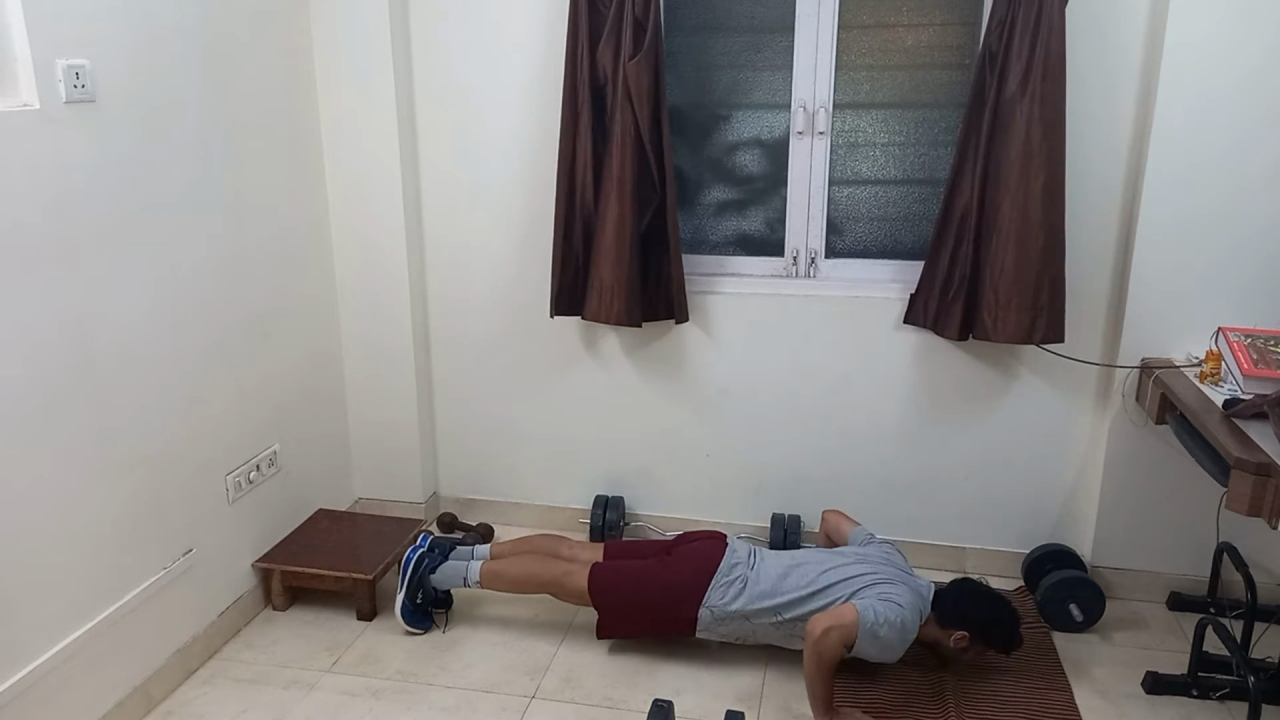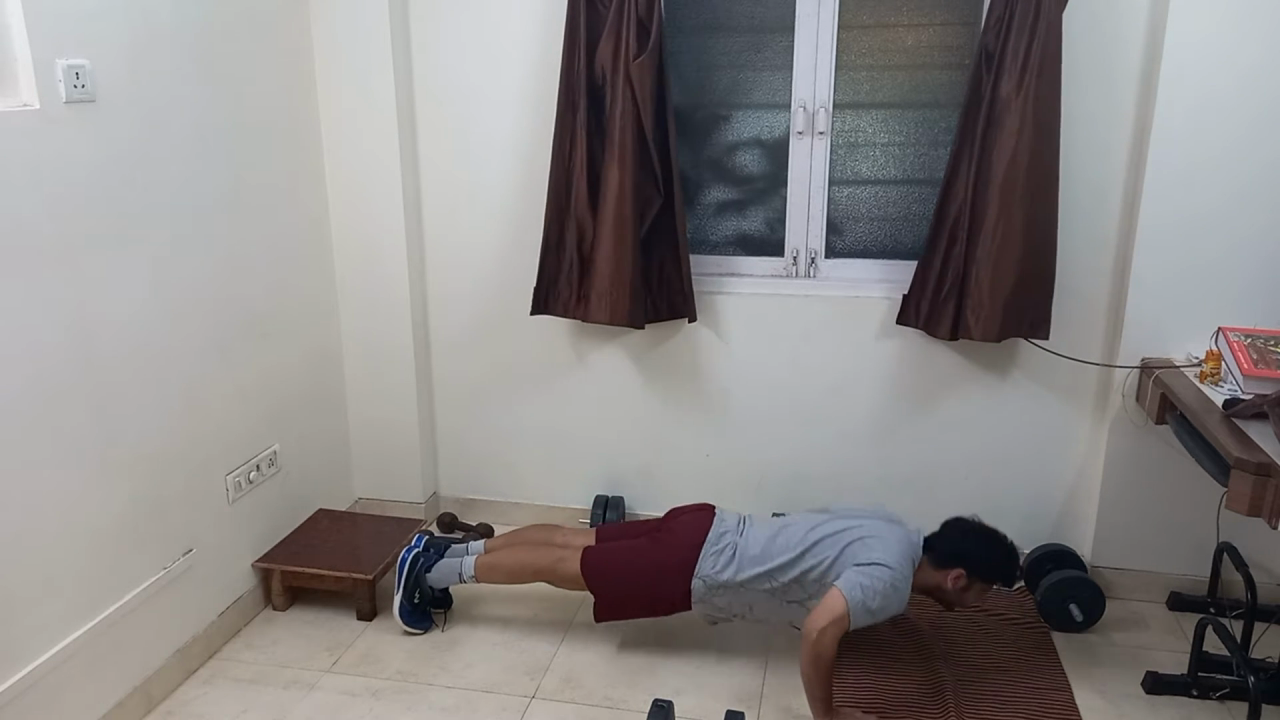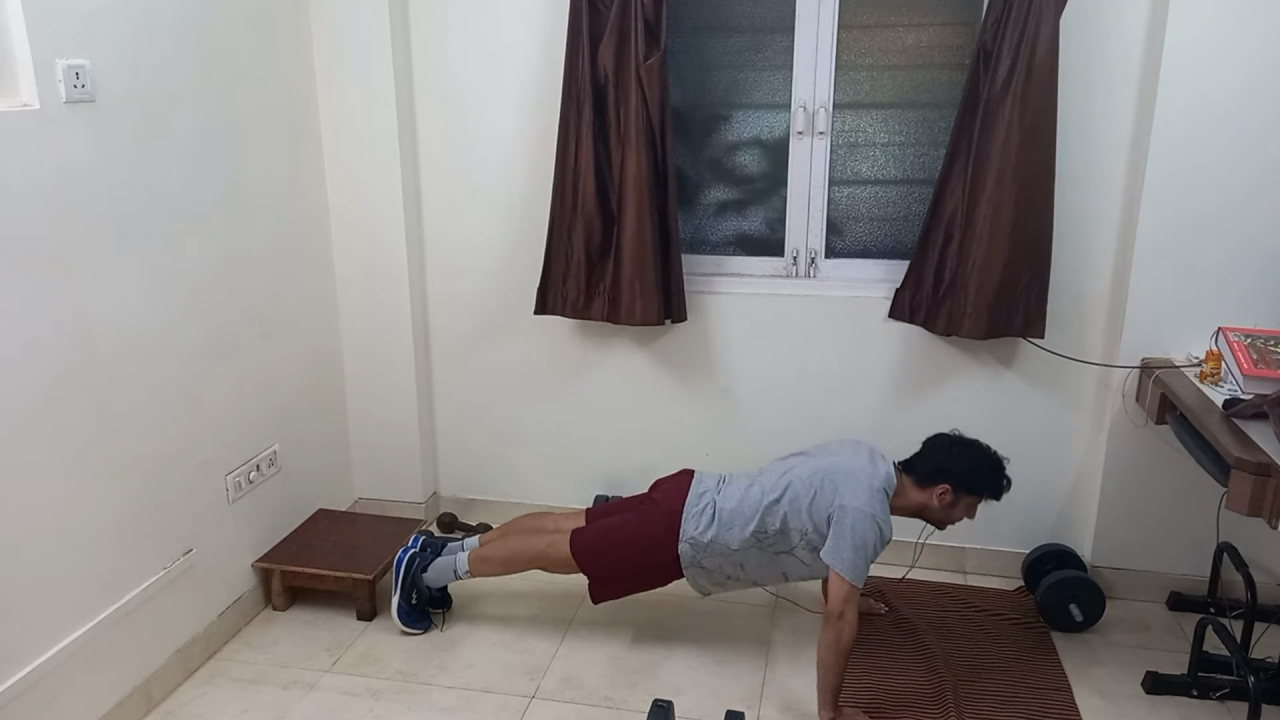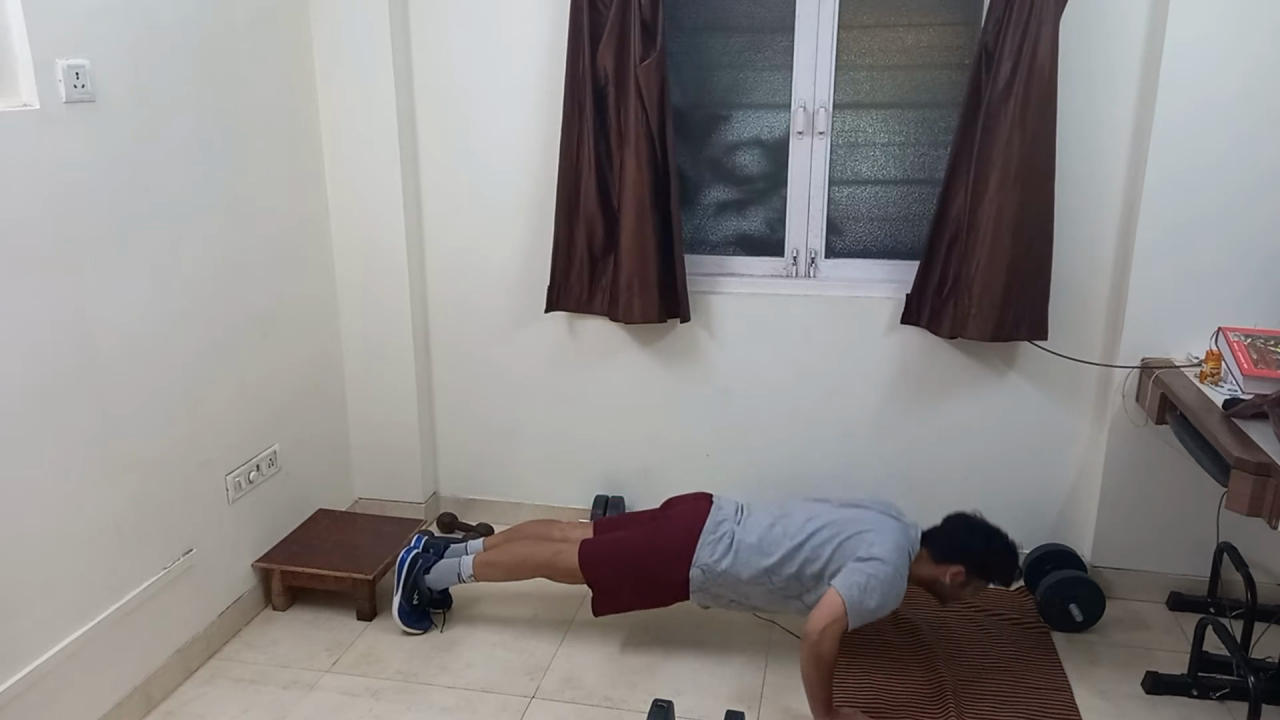
dt=0.5s
person 1, frame 1
left shoulder: (893, 565)
right shoulder: (897, 623)
left elbow: (831, 517)
right elbow: (823, 633)
left hip: (718, 557)
right hip: (706, 597)
left knee: (579, 555)
right knee: (570, 583)
left ankle: (452, 555)
right ankle: (438, 570)
person 1, frame 2
left shoulder: (893, 530)
right shoulder: (892, 577)
right elbow: (817, 633)
left wrist: (850, 602)
left hip: (708, 531)
right hip: (696, 569)
left knee: (572, 541)
right knee: (563, 568)
left ankle: (445, 553)
right ankle: (434, 569)
person 1, frame 3
left shoulder: (868, 459)
right shoulder: (867, 512)
right elbow: (838, 618)
left wrist: (847, 586)
left hip: (691, 498)
right hip: (684, 537)
left knee: (564, 527)
right knee: (554, 552)
left ankle: (440, 552)
right ankle: (432, 571)
person 1, frame 4
left shoulder: (893, 523)
right shoulder: (888, 573)
right elbow: (818, 632)
left wrist: (848, 592)
left hip: (706, 520)
right hip: (695, 558)
left knee: (570, 535)
right knee: (561, 562)
left ankle: (446, 550)
right ankle: (432, 568)
